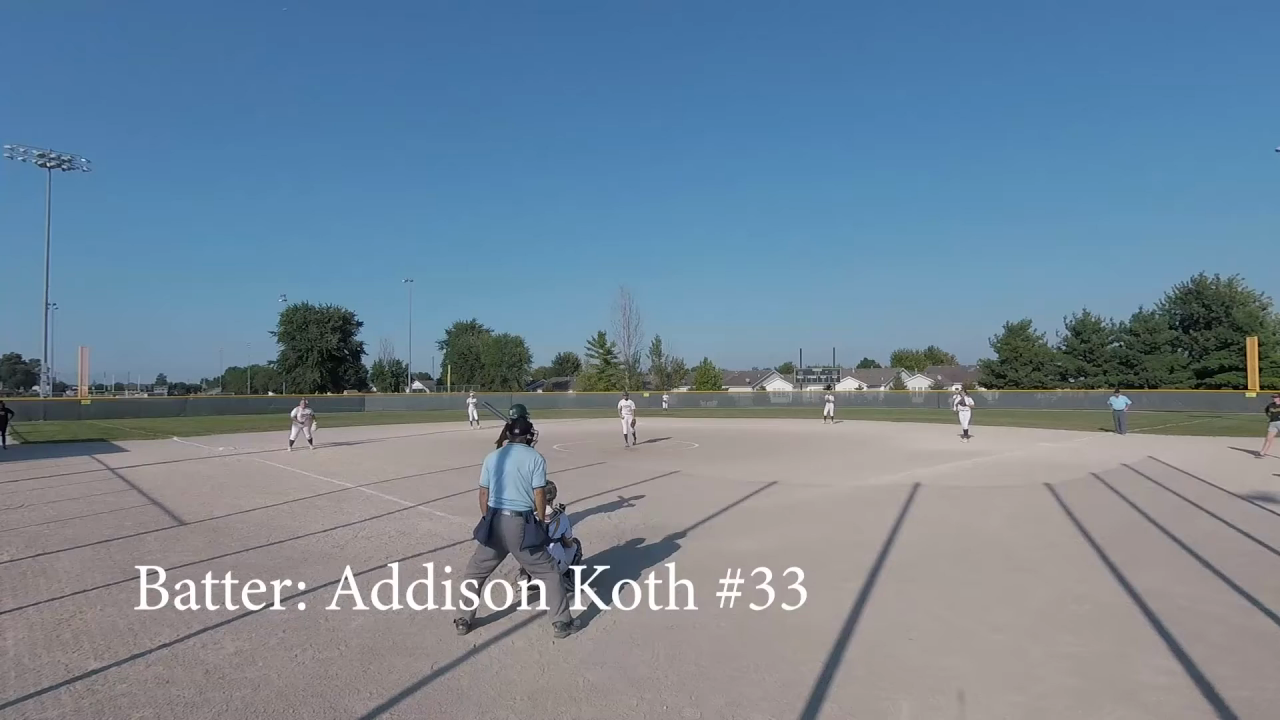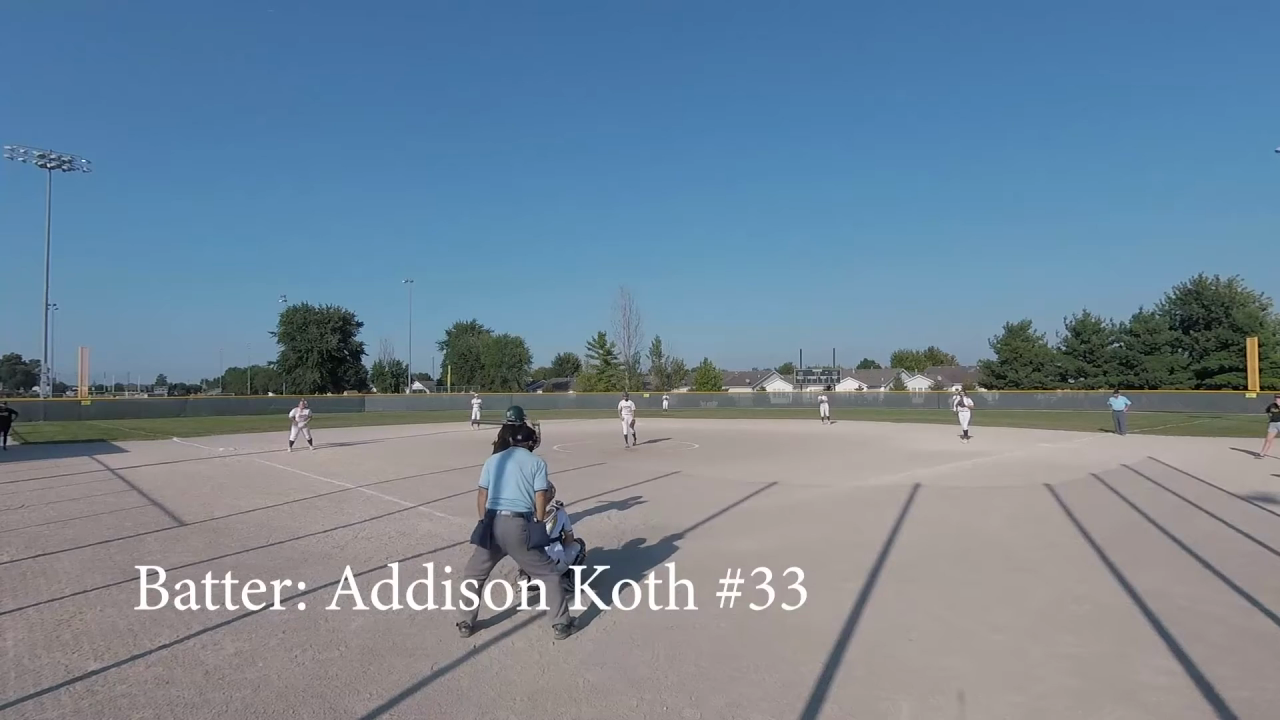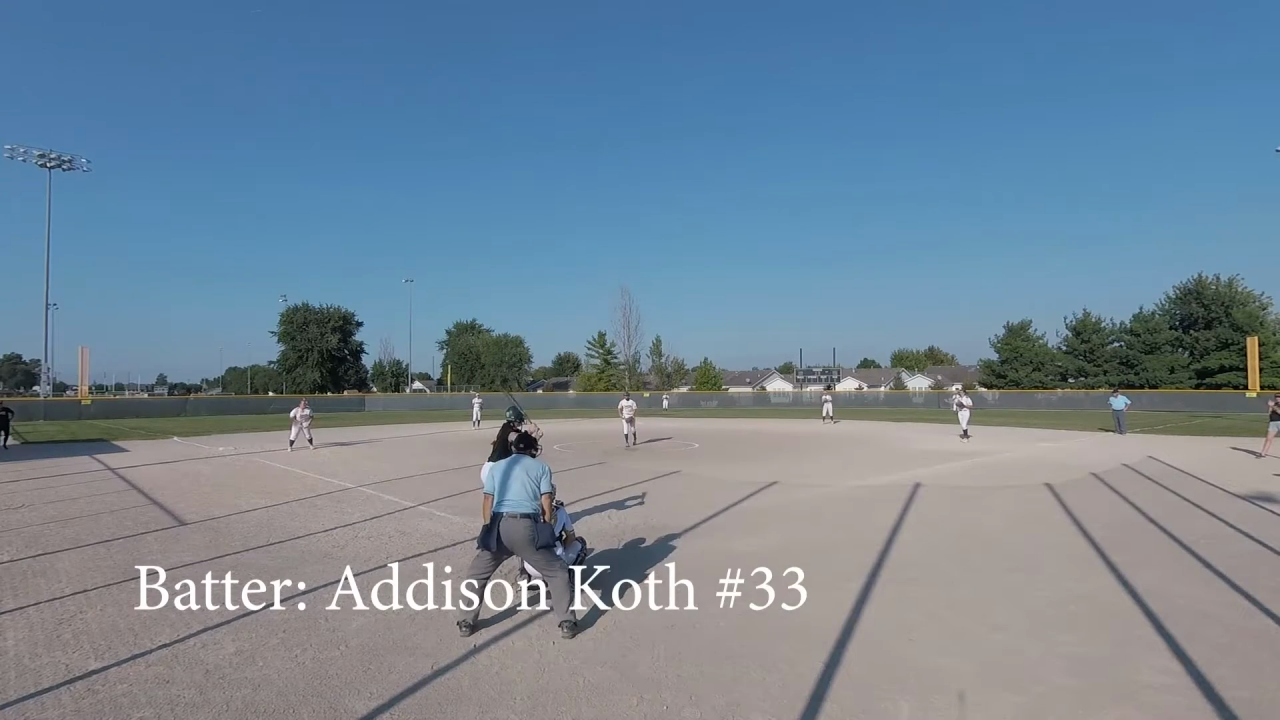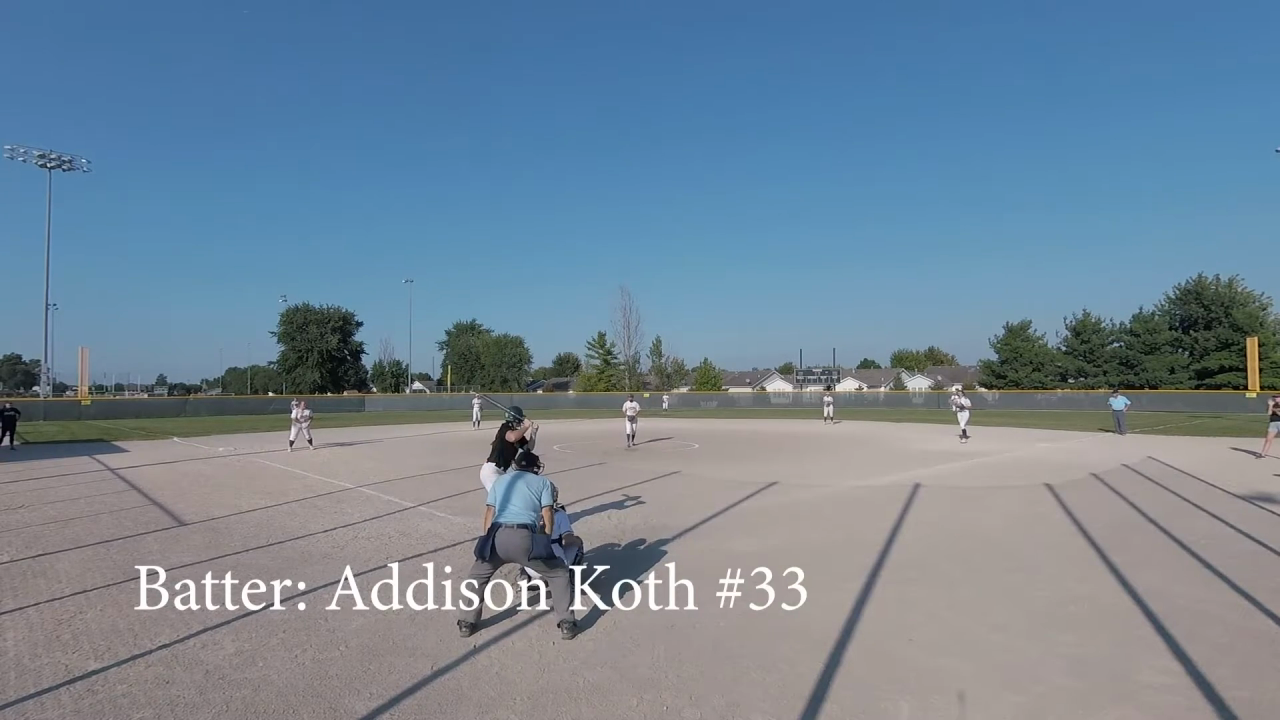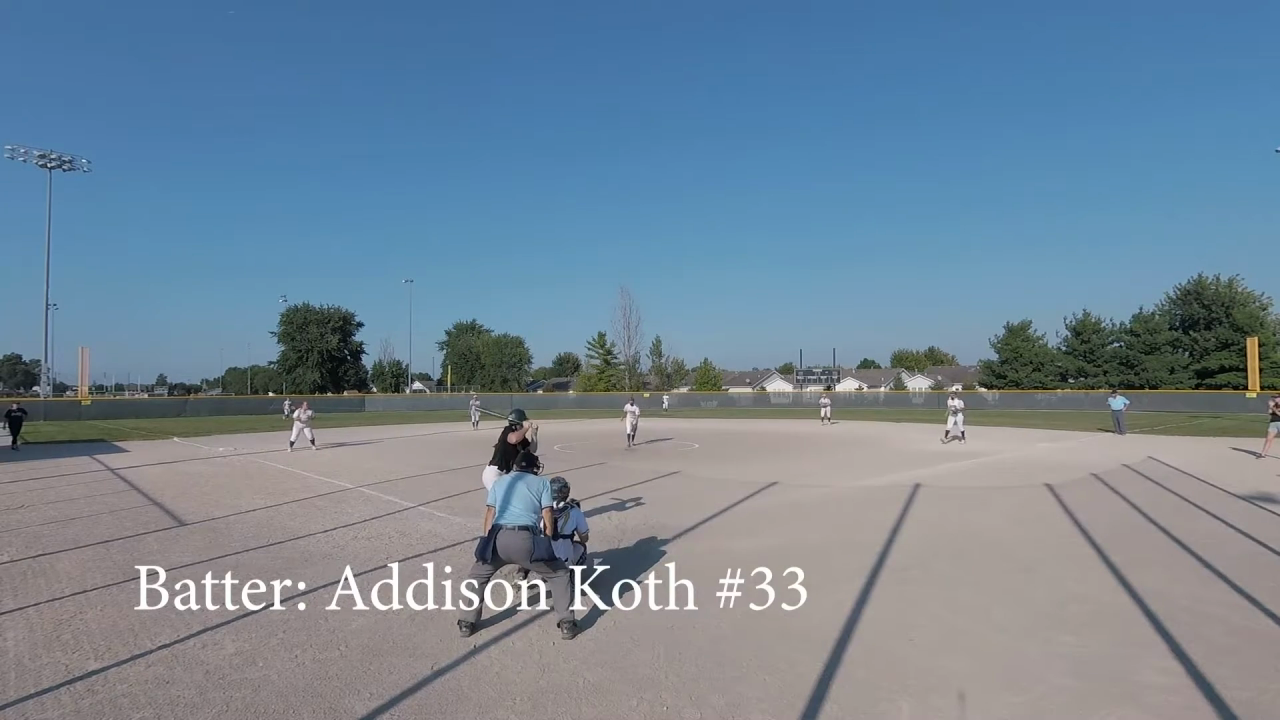
dt=0.7s
person 1, frame 1
left shoulder: (492, 457)
right shoulder: (535, 458)
left elbow: (483, 493)
right elbow: (539, 495)
right wrist: (541, 521)
left hip: (495, 522)
right hip: (522, 524)
left knee: (475, 572)
right knee: (548, 572)
left ankle: (464, 620)
right ankle: (561, 623)
person 1, frame 2
left shoulder: (493, 460)
right shoulder: (537, 462)
left elbow: (482, 494)
right elbow: (541, 498)
left wrist: (484, 523)
right wrist: (539, 525)
left hip: (493, 523)
right hip: (520, 525)
left knee: (474, 574)
right knee: (548, 574)
left ankle: (466, 622)
right ankle: (561, 624)
person 1, frame 3
left shoulder: (497, 466)
right shoulder: (541, 467)
left elbow: (487, 500)
right elbow: (546, 502)
left wrist: (488, 530)
left hip: (499, 526)
right hip: (527, 527)
left knee: (477, 574)
right knee: (557, 572)
left ankle: (466, 622)
right ankle: (567, 623)
person 1, frame 4
left shoulder: (500, 480)
right shoulder: (542, 482)
left elbow: (489, 512)
right elbow: (547, 514)
left wrist: (486, 542)
right wrist: (546, 543)
left hip: (498, 536)
right hip: (525, 538)
left knee: (477, 576)
right knee: (559, 573)
left ankle: (467, 623)
right ankle: (567, 623)
person 1, frame 5
left shoulder: (500, 481)
right shoulder: (542, 483)
left elbow: (490, 513)
right elbow: (547, 515)
left wrist: (487, 543)
left hip: (498, 537)
right hip: (525, 539)
left knee: (477, 576)
right knee: (560, 573)
left ankle: (467, 623)
right ankle: (566, 624)
